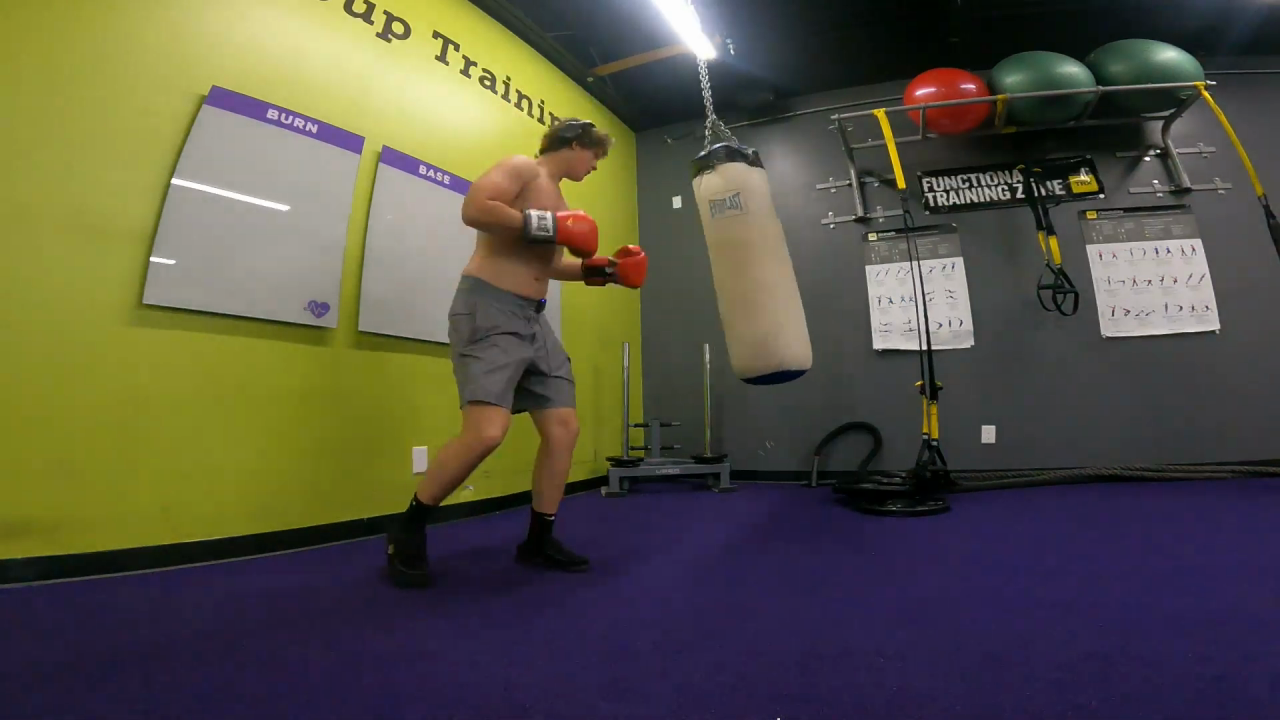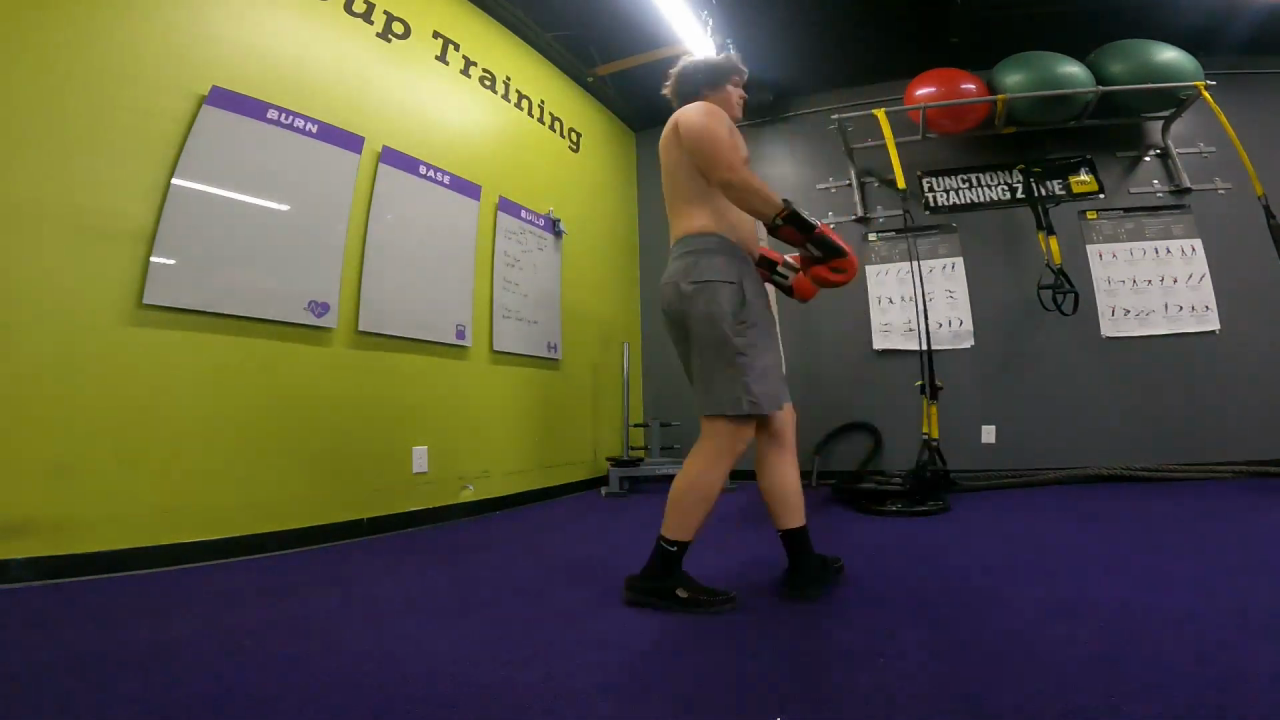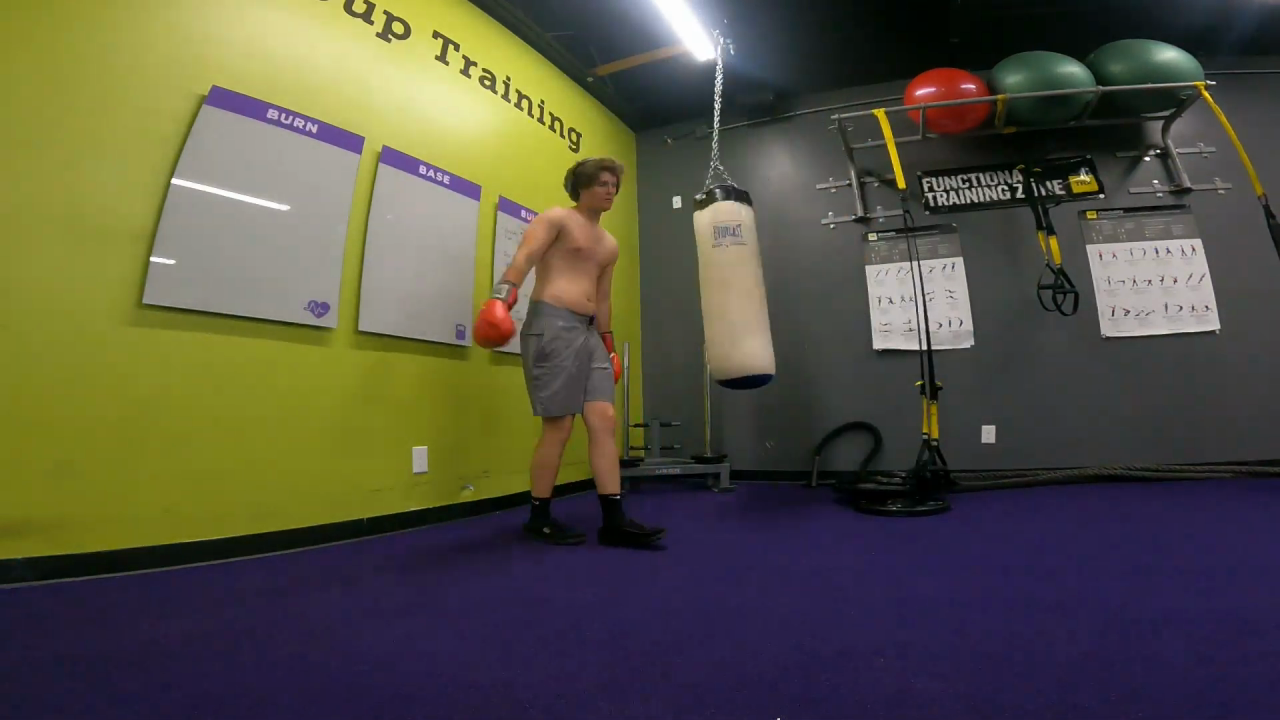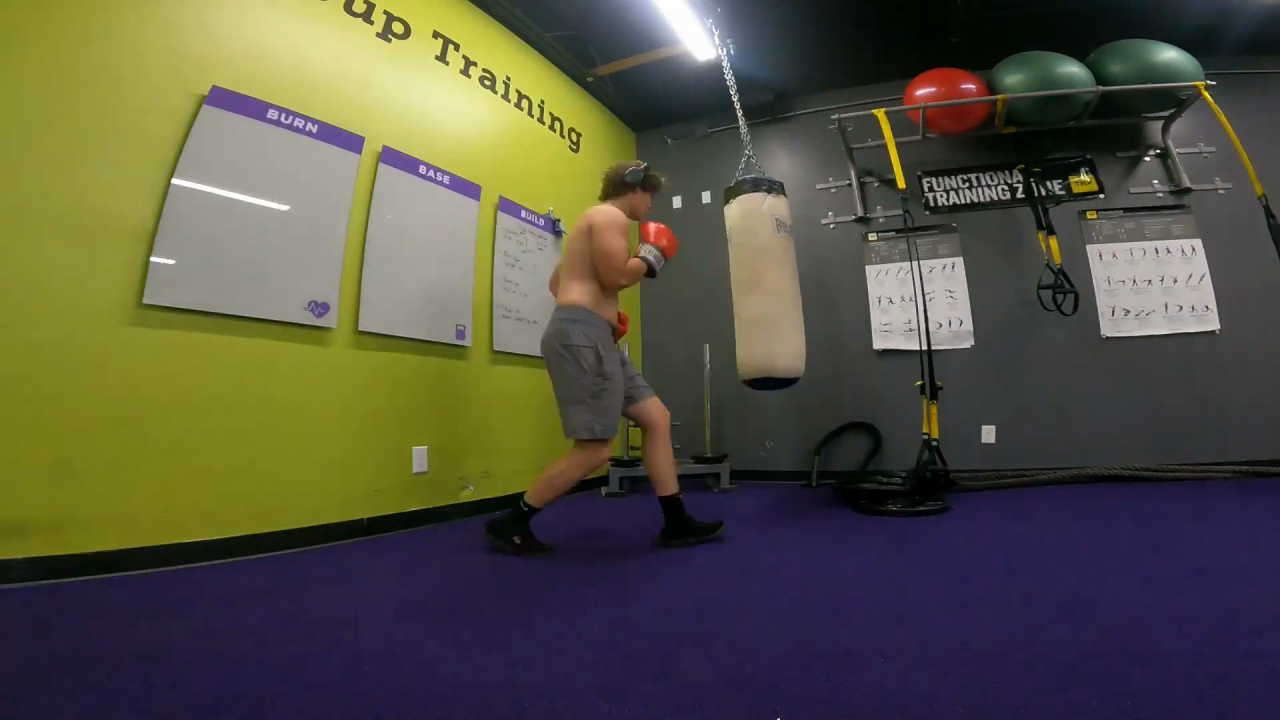
dt=1s
person 1, frame 1
left shoulder: (550, 188)
right shoulder: (522, 168)
right elbow: (475, 207)
left wrist: (600, 270)
right wrist: (550, 227)
left hip: (528, 319)
right hip: (487, 314)
left knee: (565, 431)
right knee: (484, 433)
left ankle: (539, 541)
right ankle: (410, 525)
person 1, frame 2
left shoulder: (685, 140)
right shoulder: (699, 115)
right elbow: (733, 176)
left wrist: (777, 266)
right wrist: (800, 224)
left hip: (703, 280)
right hip: (717, 279)
left knee: (778, 425)
right knee: (731, 434)
person 1, frame 3
left shoulder: (608, 242)
right shoulder: (557, 218)
right elbow: (524, 257)
left wrist: (609, 342)
right wrist: (501, 295)
left hip: (585, 334)
right hip: (552, 327)
left knee: (604, 421)
right knee: (558, 426)
left ankle: (615, 523)
right ankle: (540, 517)
person 1, frame 4
left shoulder: (592, 220)
right shoulder: (610, 216)
left elbow: (557, 281)
right elbow: (617, 274)
right wrist: (652, 257)
left hip: (572, 332)
right hip: (581, 335)
left knee: (657, 419)
right knee: (594, 451)
left ankle: (677, 522)
right ankle: (510, 522)
